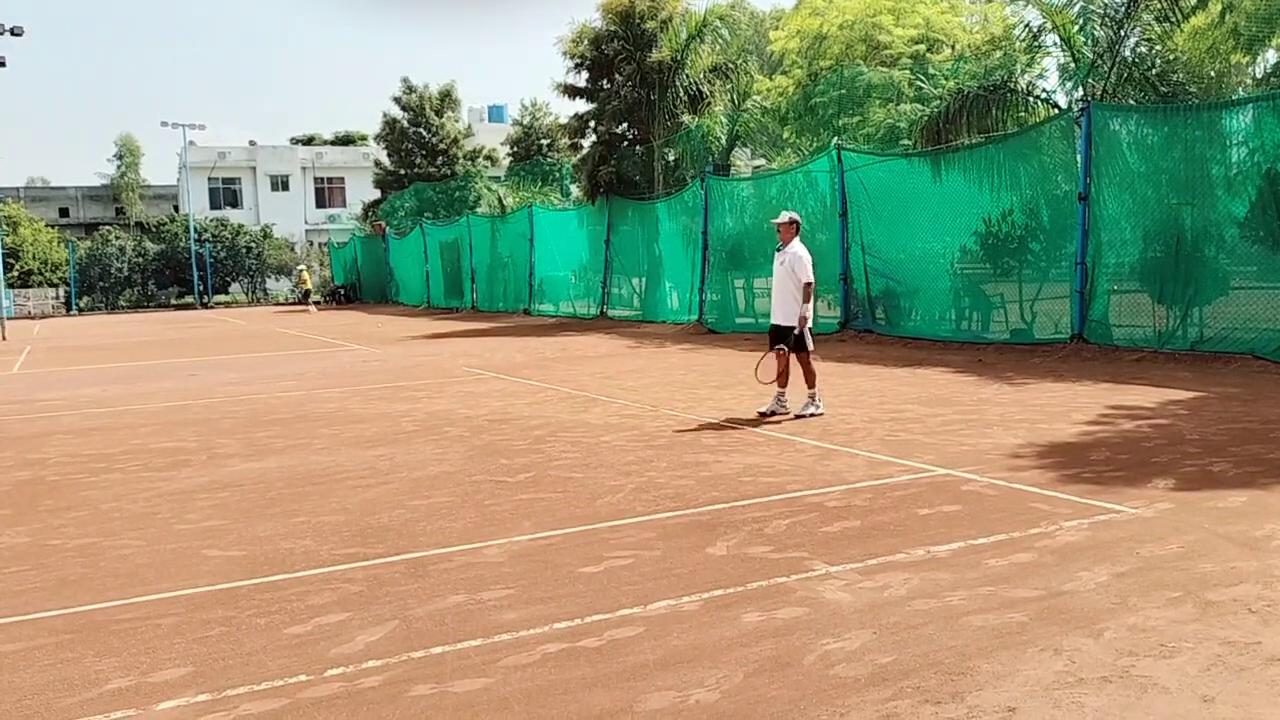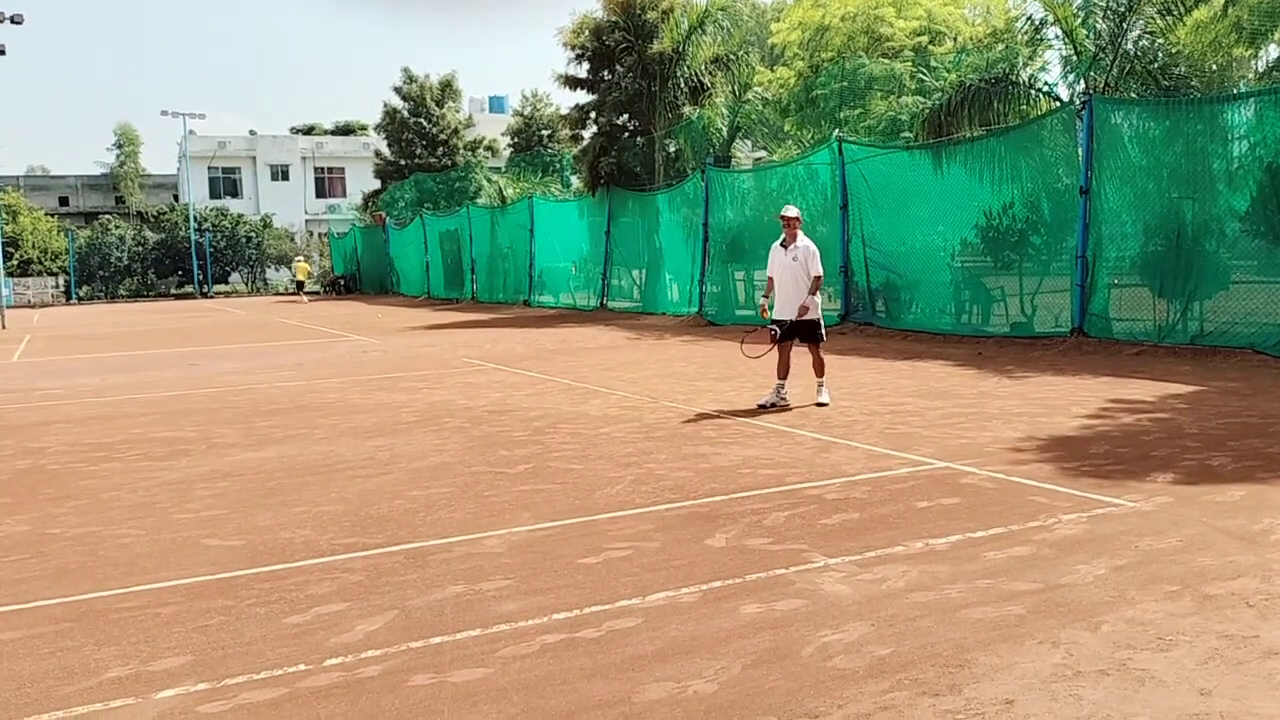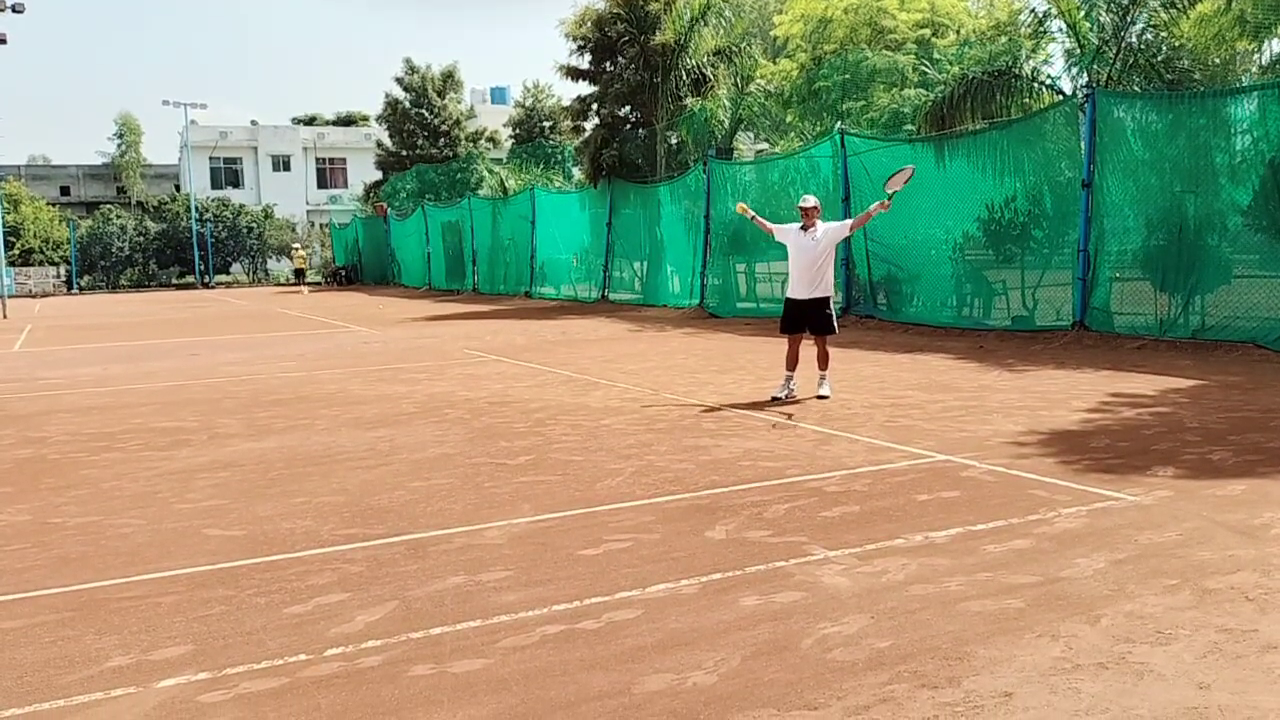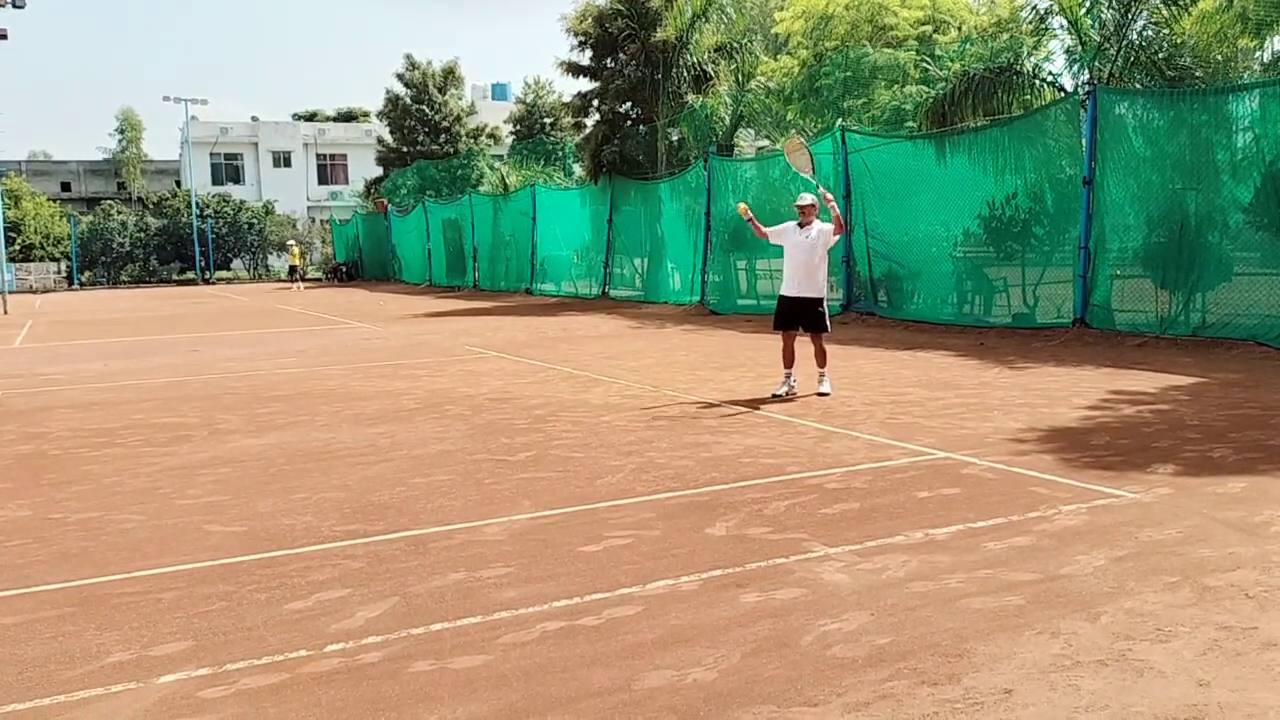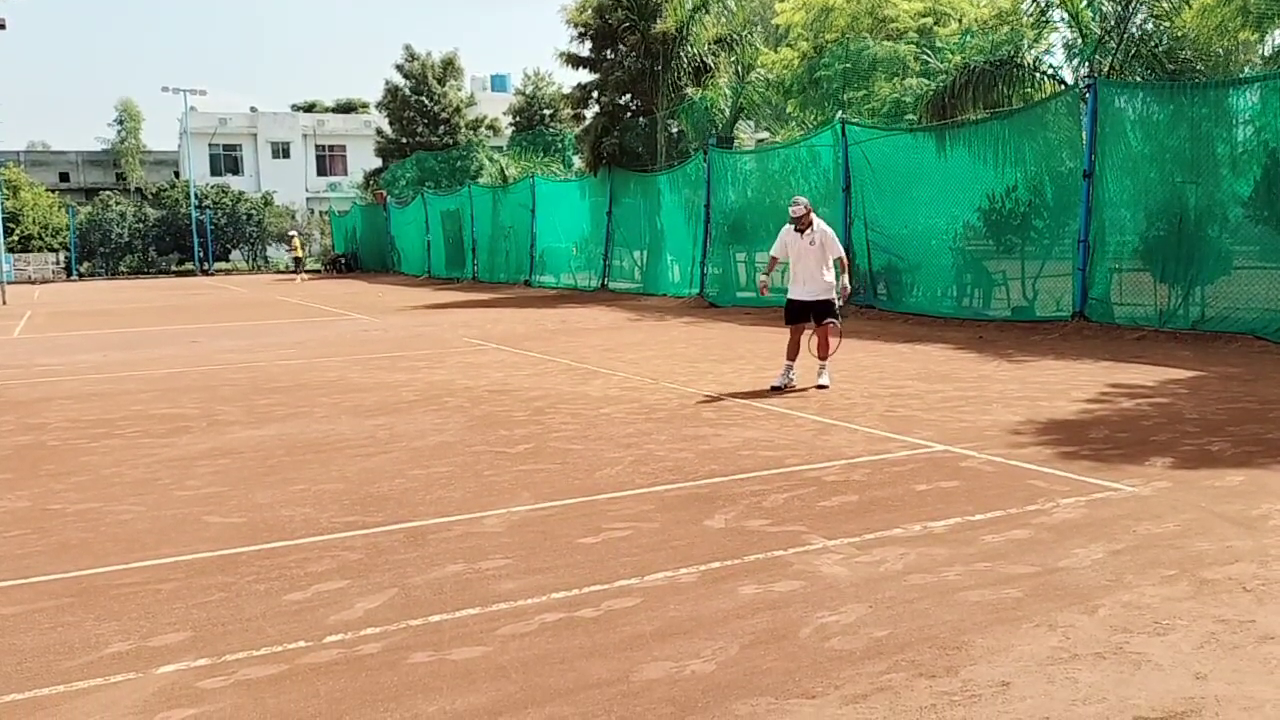
dt=1s
person 1, frame 1
left shoulder: (799, 253)
right shoulder: (780, 252)
left elbow: (808, 284)
left wrist: (805, 311)
left hip: (795, 319)
right hip: (779, 318)
left knee: (803, 359)
right knee: (781, 358)
left ankle: (814, 402)
right ankle: (780, 401)
person 1, frame 2
left shoulder: (808, 247)
right shoulder: (775, 248)
left elbow: (817, 277)
right elbow: (771, 277)
left wrist: (807, 301)
right wrist: (764, 299)
left hip: (807, 312)
right hip: (782, 312)
left knee: (815, 350)
right knee: (782, 351)
left ankle: (822, 389)
right ankle: (780, 393)
person 1, frame 3
left shoulder: (829, 231)
right shoulder: (791, 231)
left elbow: (856, 222)
right elbow: (769, 227)
left wrist: (875, 208)
right wrist: (752, 215)
left hip: (819, 297)
right hip: (794, 297)
left knee: (821, 342)
right knee: (793, 342)
left ankle: (823, 382)
right ankle: (788, 384)
person 1, frame 4
left shoulder: (822, 230)
right shoulder: (789, 229)
left elbow: (840, 228)
right elbow: (762, 233)
left wrist: (832, 205)
right wrist: (749, 216)
left hip: (813, 295)
right hip: (788, 295)
left knee: (817, 339)
right knee: (788, 339)
left ankle: (823, 379)
right ankle: (789, 381)
person 1, frame 5
left shoulder: (824, 231)
right shoulder: (787, 231)
left elbow: (840, 256)
right elbow: (775, 255)
left wrist: (845, 279)
right wrist: (765, 276)
left hip: (822, 293)
right hip: (796, 293)
left knee: (822, 333)
right knee: (795, 333)
left ankle: (823, 372)
right ankle: (788, 373)
